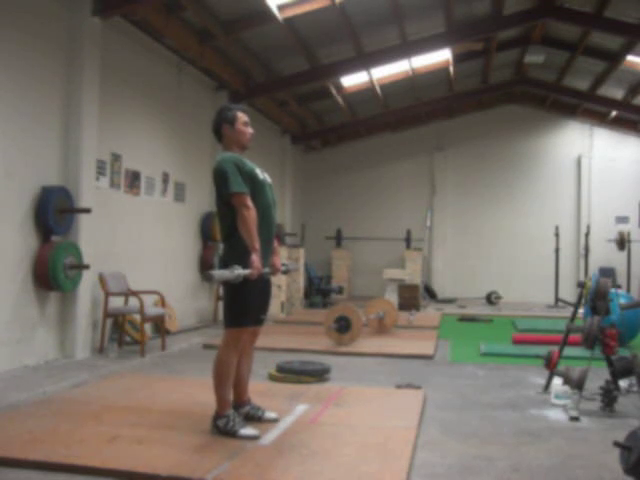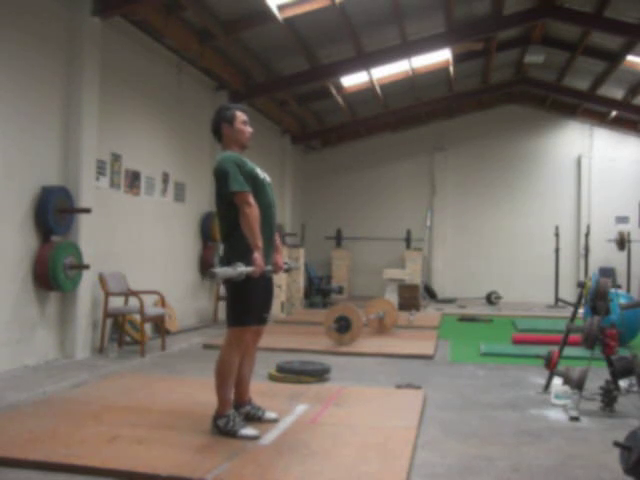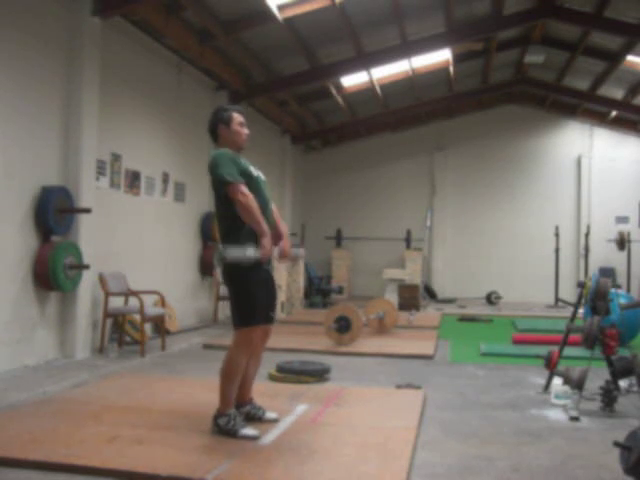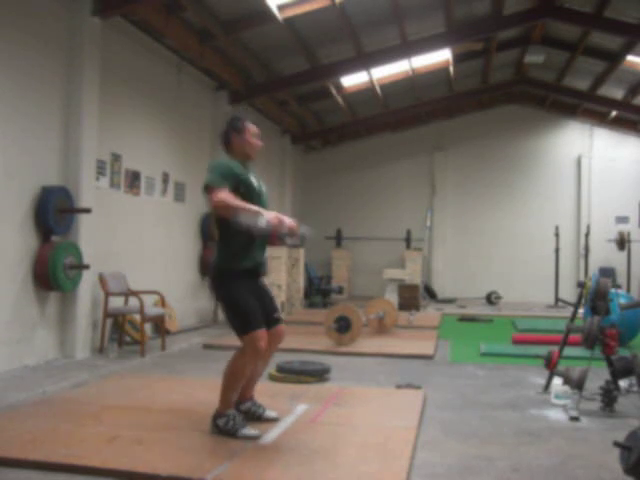
dt=0.1s
person 1, frame 1
left shoulder: (246, 164)
right shoulder: (228, 162)
right elbow: (245, 208)
left wrist: (274, 253)
right wrist: (253, 253)
left hip: (259, 264)
right hip: (243, 264)
left knee: (249, 337)
right knee: (235, 338)
left ankle: (242, 404)
right ankle: (223, 415)
person 1, frame 2
left shoulder: (245, 164)
right shoulder: (229, 162)
left elbow: (266, 213)
right elbow: (247, 206)
left wrist: (276, 251)
right wrist: (256, 251)
left hip: (261, 264)
right hip: (244, 263)
left knee: (252, 337)
right knee: (238, 338)
left ankle: (243, 404)
right ankle: (224, 415)
person 1, frame 3
left shoulder: (244, 163)
right shoulder: (222, 158)
left elbow: (265, 206)
right elbow: (241, 196)
left wrist: (283, 237)
right wrist: (264, 235)
left hip: (260, 264)
right hip: (243, 263)
left knee: (260, 337)
right knee: (247, 337)
left ankle: (244, 403)
right ankle: (224, 414)
person 1, frame 4
left shoulder: (248, 174)
right shoulder: (224, 168)
left elbow: (261, 216)
right elbow: (218, 201)
left wrist: (282, 221)
right wrist: (261, 213)
left hip: (251, 272)
right hip: (233, 273)
left knee: (275, 335)
right knee: (256, 342)
left ankle: (245, 401)
right ankle: (224, 414)
